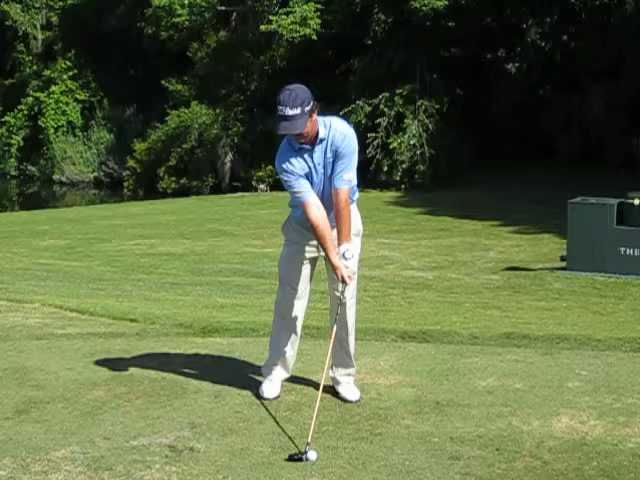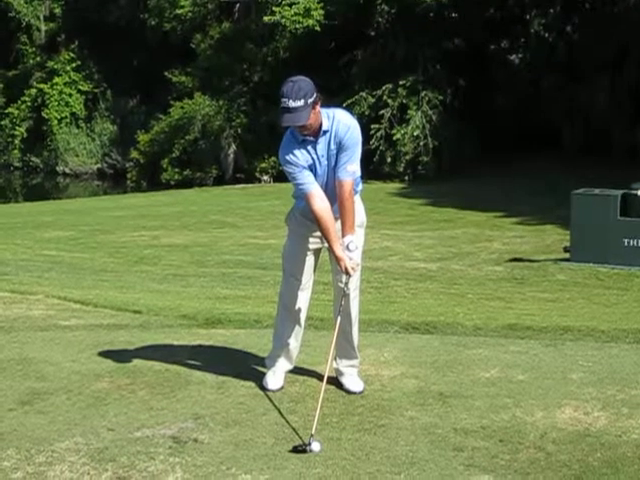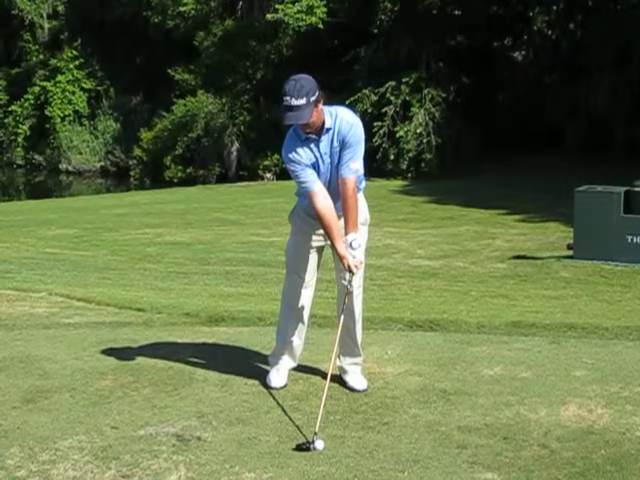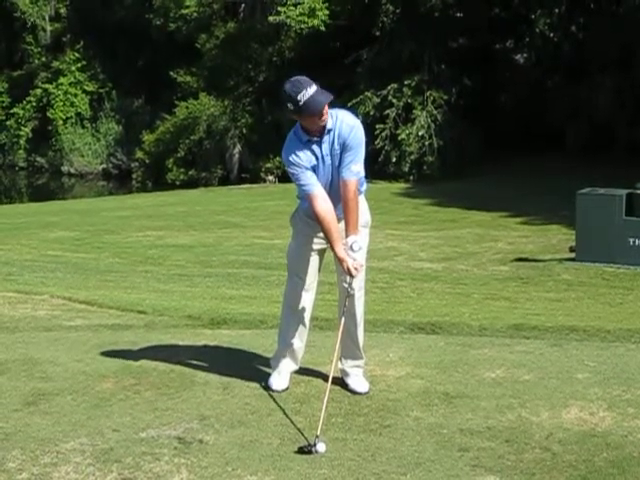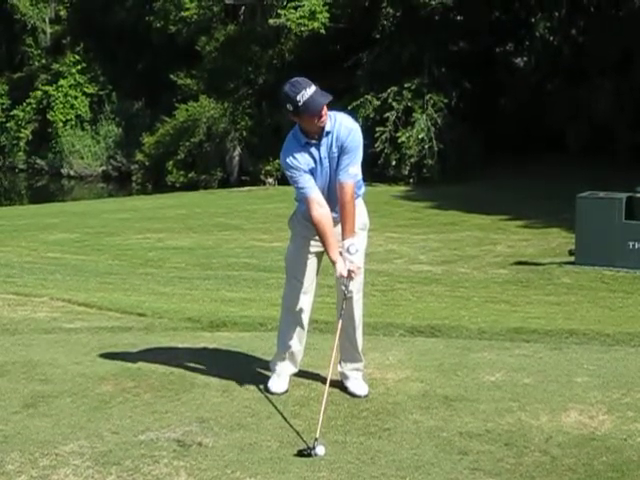
dt=1s
person 1, frame 1
left shoulder: (342, 134)
right shoulder: (286, 157)
left elbow: (341, 198)
right elbow: (312, 210)
left wrist: (345, 247)
right wrist: (332, 258)
left hip: (344, 219)
right hip: (303, 225)
left knee: (345, 300)
right knee: (289, 298)
left ankle: (343, 376)
right ankle: (275, 373)
person 1, frame 2
left shoulder: (345, 125)
right shoulder: (290, 149)
left elbow: (345, 189)
right elbow: (317, 201)
left wrist: (348, 239)
right wrist: (336, 250)
left hip: (347, 211)
right hip: (307, 217)
left knee: (348, 291)
right knee: (293, 289)
left ankle: (347, 366)
right ankle: (279, 363)
person 1, frame 3
left shoulder: (348, 123)
right shoulder: (293, 147)
left elbow: (348, 186)
right elbow: (319, 199)
left wrist: (352, 237)
right wrist: (339, 249)
left hip: (350, 209)
right hip: (310, 215)
left knee: (351, 289)
right knee: (296, 287)
left ankle: (350, 364)
right ankle: (282, 361)
person 1, frame 4
left shoulder: (348, 125)
right shoulder: (293, 151)
left elbow: (349, 189)
right elbow: (319, 203)
left wrist: (352, 240)
right wrist: (339, 251)
left hip: (352, 212)
right hip: (311, 218)
left knee: (353, 292)
right knee: (298, 290)
left ankle: (352, 367)
right ankle: (284, 363)
person 1, frame 5
left shoulder: (346, 128)
right shoulder: (292, 153)
left elbow: (346, 192)
right elbow: (317, 206)
left wrist: (349, 244)
right wrist: (334, 255)
left hip: (350, 214)
right hip: (308, 220)
left knee: (352, 294)
right knee: (296, 293)
left ankle: (352, 369)
right ankle: (283, 366)
